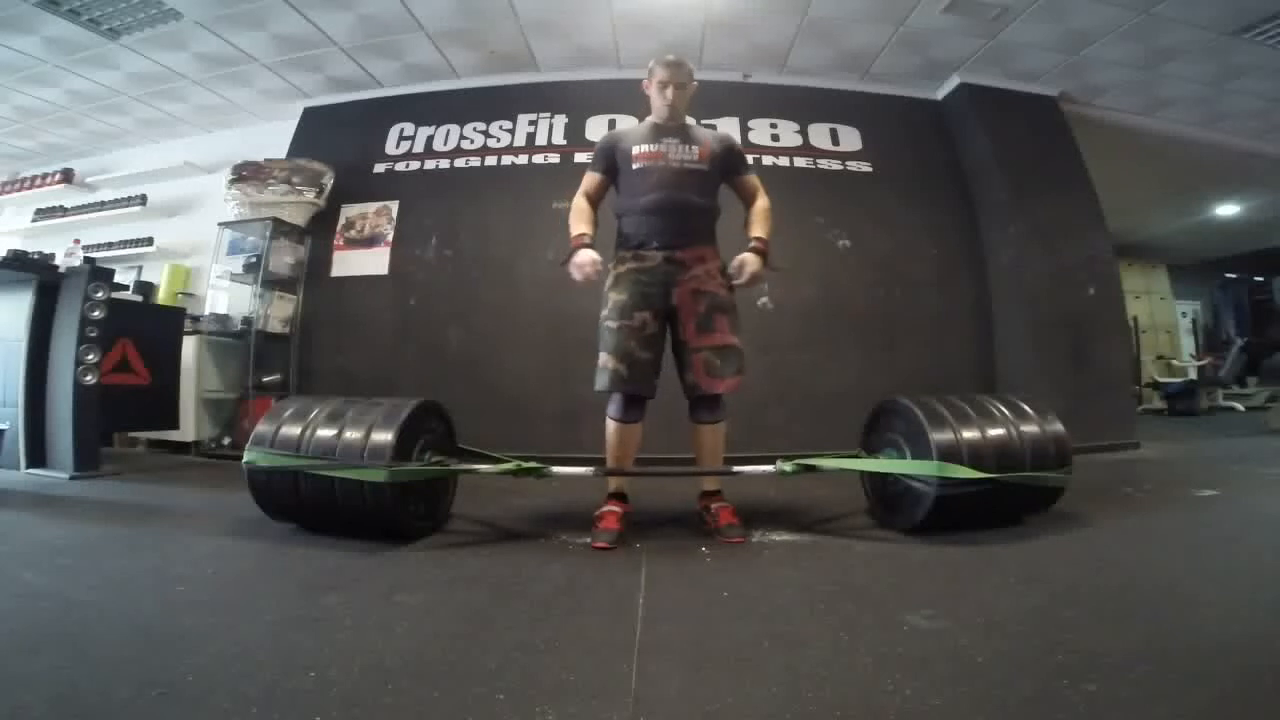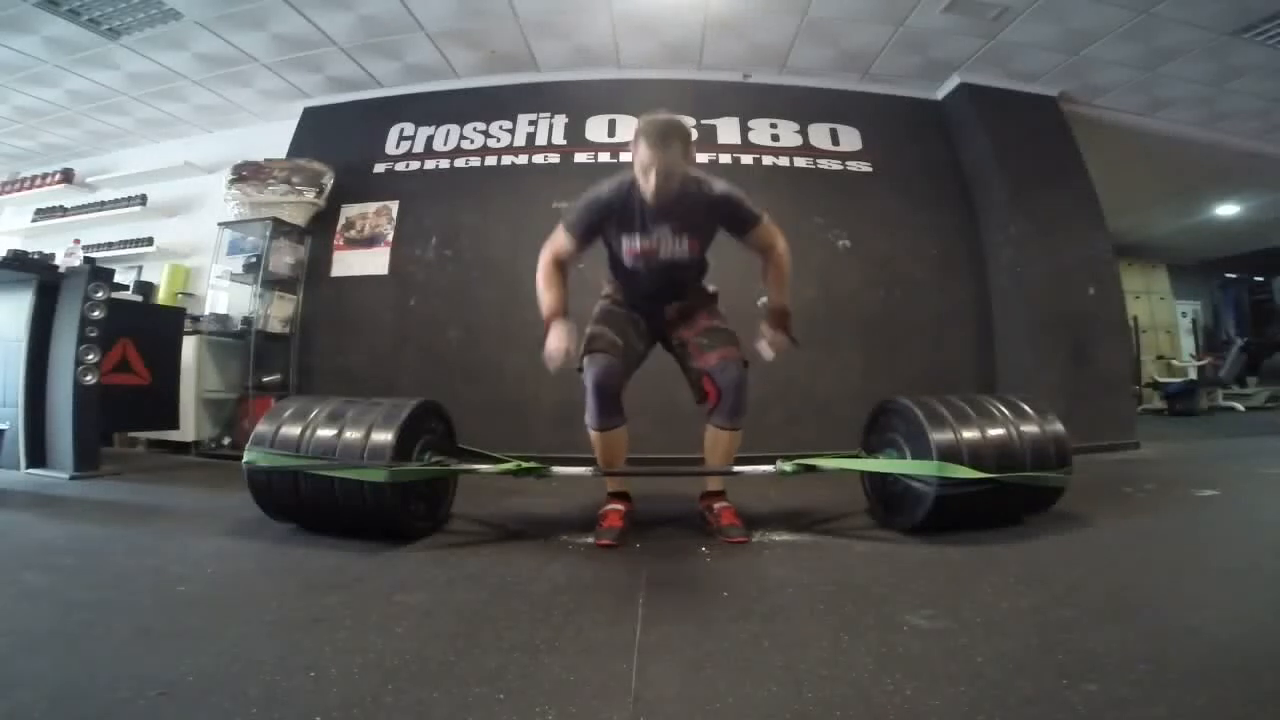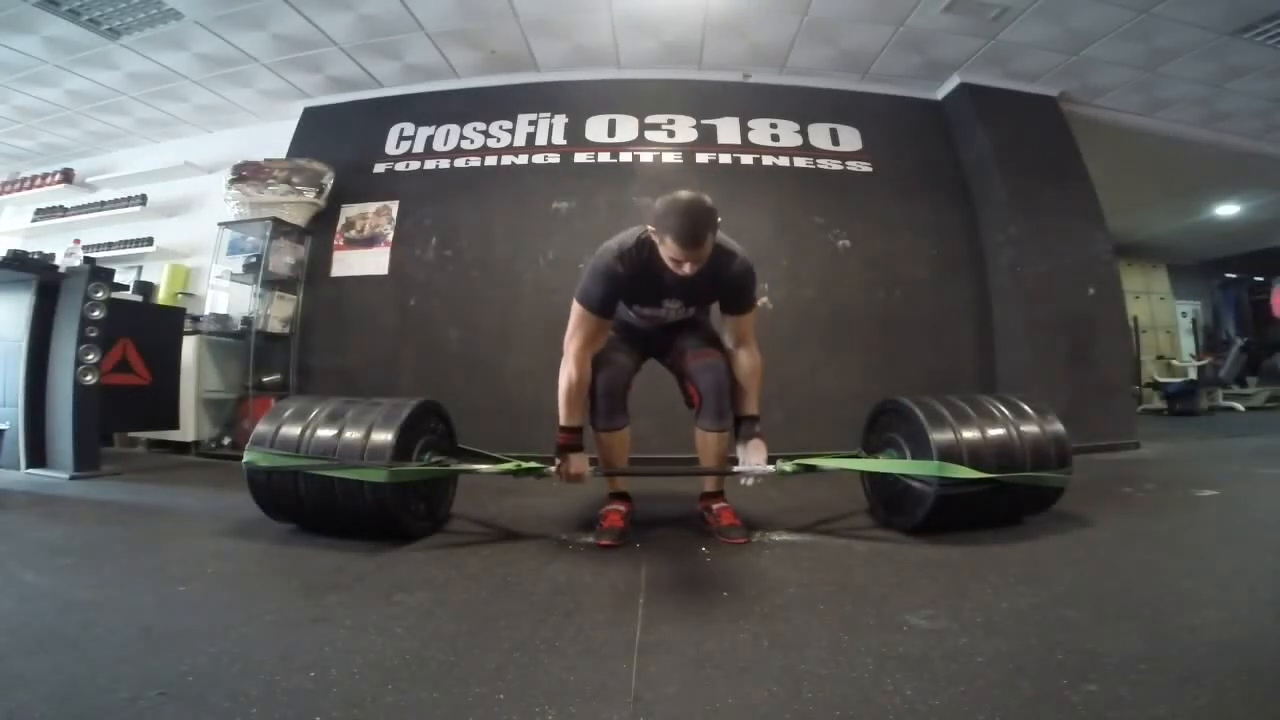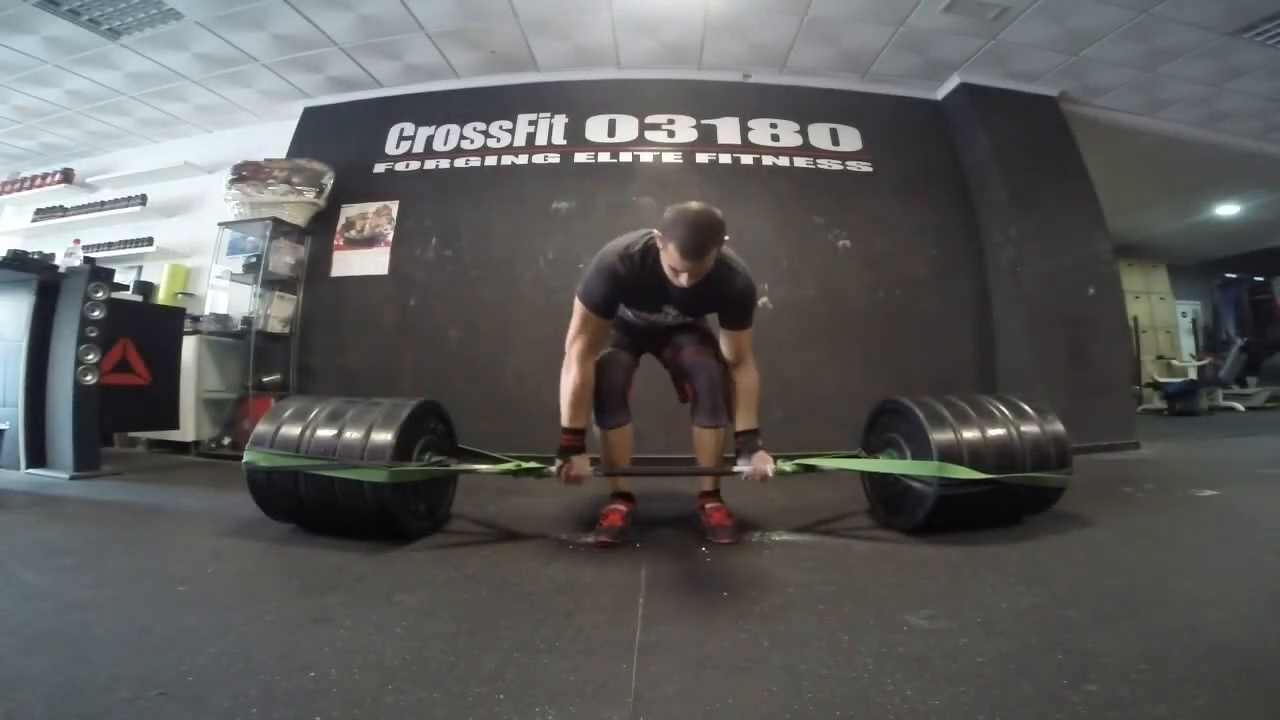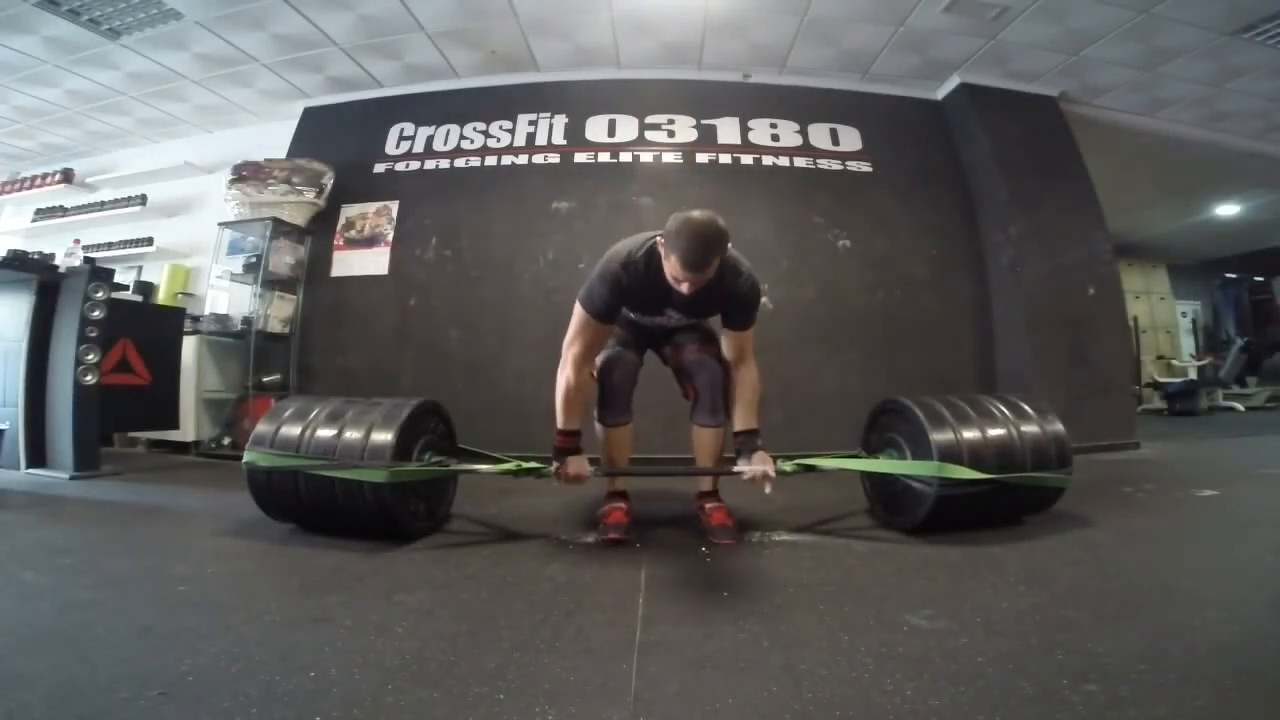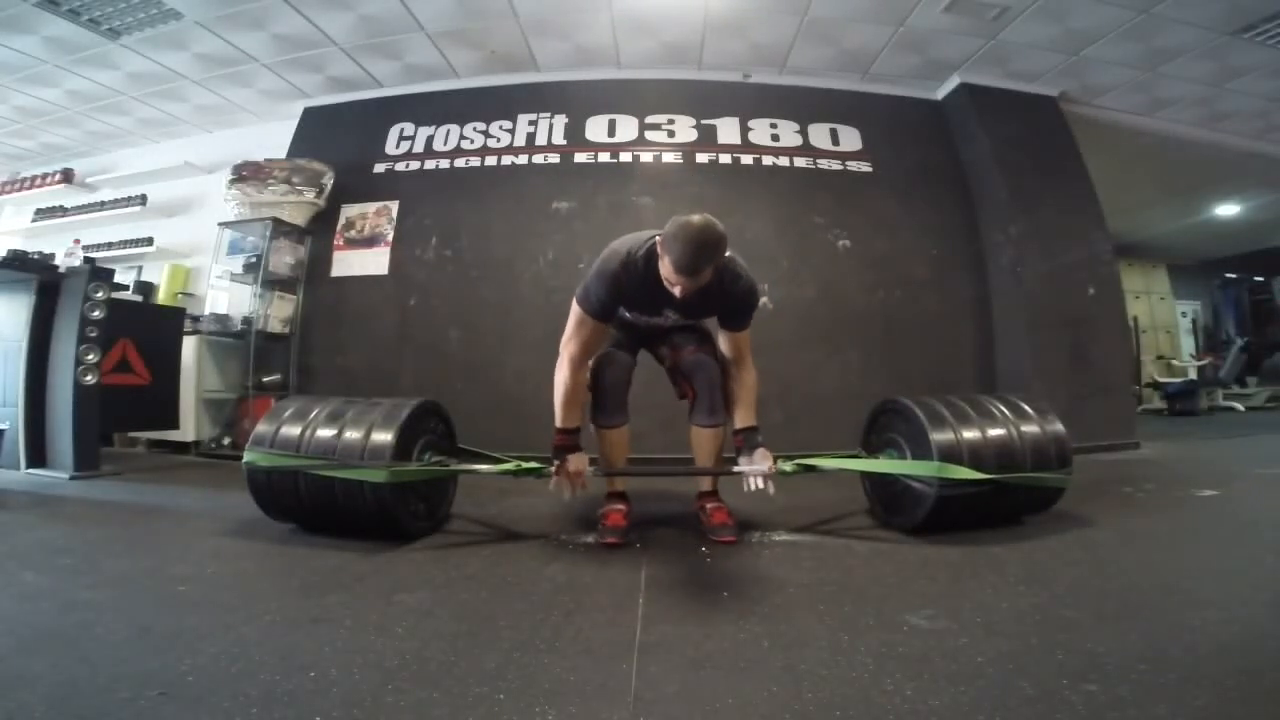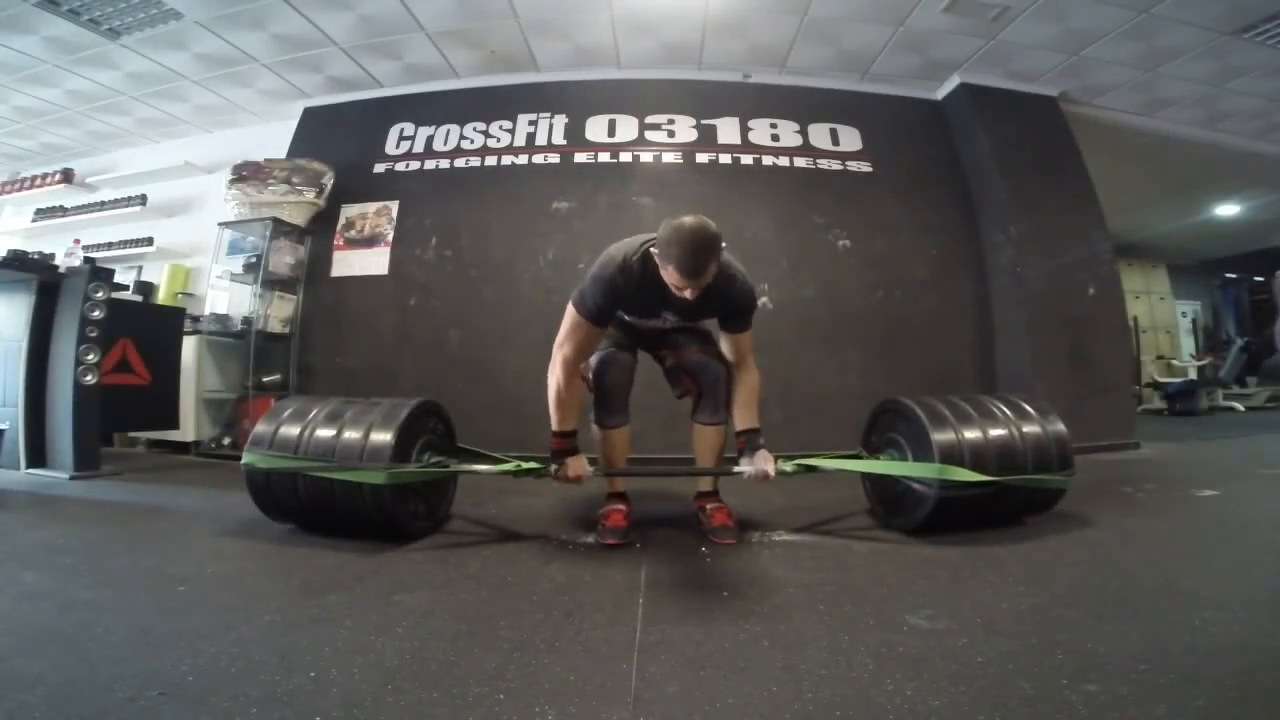
dt=0.7s
person 1, frame 1
left shoulder: (719, 143)
right shoulder: (618, 142)
left elbow: (757, 197)
right elbow: (586, 197)
left wrist: (756, 246)
right wrist: (582, 244)
left hip: (700, 268)
right hip: (635, 268)
left knee: (709, 386)
right knee: (626, 386)
left ankle: (712, 496)
right ankle: (615, 498)
person 1, frame 2
left shoulder: (717, 198)
right shoulder: (605, 199)
left elbow: (774, 248)
right elbow: (552, 257)
left wrist: (777, 316)
right wrist: (556, 320)
left hip: (689, 305)
right hip: (627, 304)
left knee: (730, 377)
right knee: (600, 377)
left ankle: (715, 497)
right ankle: (617, 499)
person 1, frame 3
left shoulder: (734, 266)
right shoulder: (615, 260)
left elbow: (742, 346)
right elbow: (577, 351)
left wrist: (749, 430)
right wrist: (570, 443)
left hip: (687, 328)
right hip: (625, 328)
left knee: (715, 382)
right knee: (604, 383)
left ankle: (713, 498)
right ankle: (618, 498)
person 1, frame 4
left shoulder: (735, 282)
right shoulder: (617, 263)
left elbow: (738, 363)
right elbow: (579, 353)
left wrist: (749, 444)
right wrist: (572, 445)
left hip: (682, 328)
right hip: (622, 325)
left knee: (709, 380)
right knee: (607, 380)
left ankle: (710, 496)
right ankle: (620, 497)
person 1, frame 5
left shoulder: (740, 283)
right shoulder: (621, 267)
left elbow: (740, 363)
right elbow: (575, 357)
left wrist: (749, 444)
right wrist: (567, 446)
left hip: (685, 328)
right hip: (625, 324)
left knee: (711, 378)
right knee: (614, 377)
left ankle: (708, 496)
right ankle: (616, 496)
person 1, frame 6
left shoulder: (737, 285)
right shoulder: (618, 265)
left elbow: (738, 362)
right elbow: (572, 357)
left wrist: (749, 441)
right wrist: (567, 445)
left hip: (681, 329)
right hip: (620, 324)
left knee: (709, 378)
right knee: (608, 377)
left ankle: (708, 496)
right ankle: (615, 497)
person 1, frame 7
left shoulder: (734, 286)
right shoulder: (615, 270)
left elbow: (740, 364)
right elbow: (565, 359)
left wrist: (751, 442)
right wrist: (565, 447)
left hip: (680, 330)
right hip: (620, 326)
left knee: (714, 377)
right knee: (610, 378)
left ankle: (708, 496)
right ankle: (616, 498)
